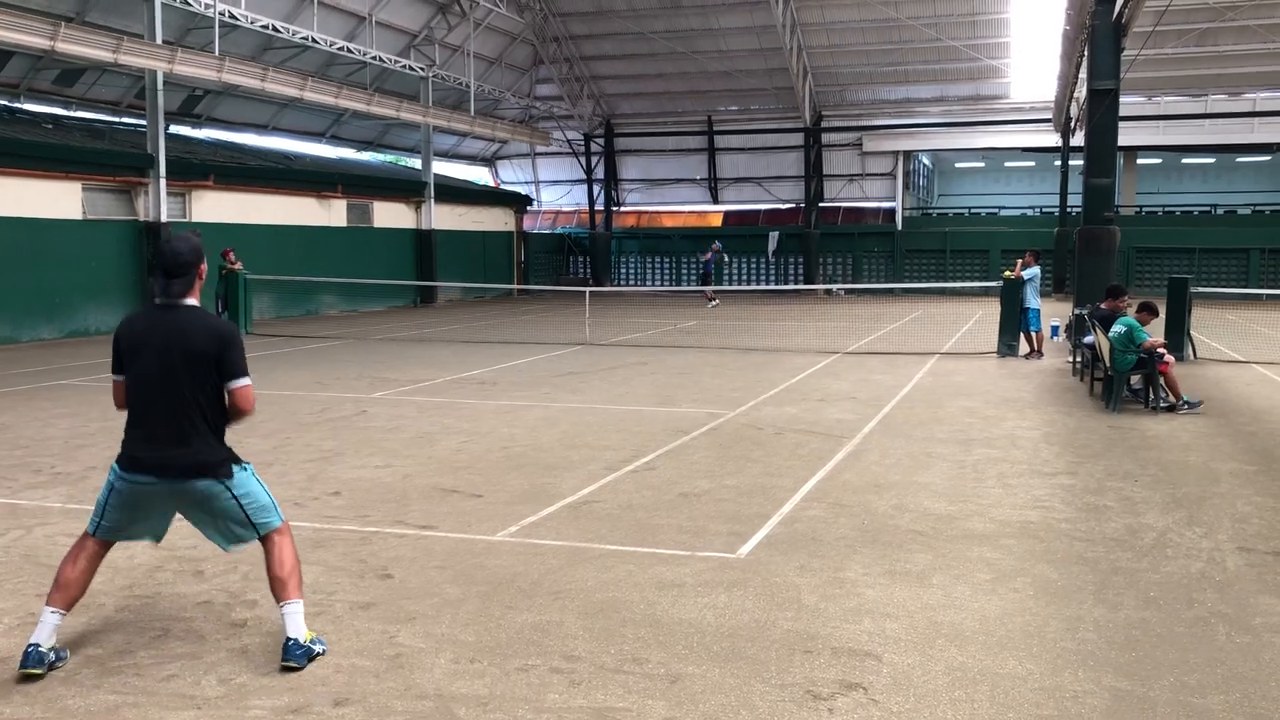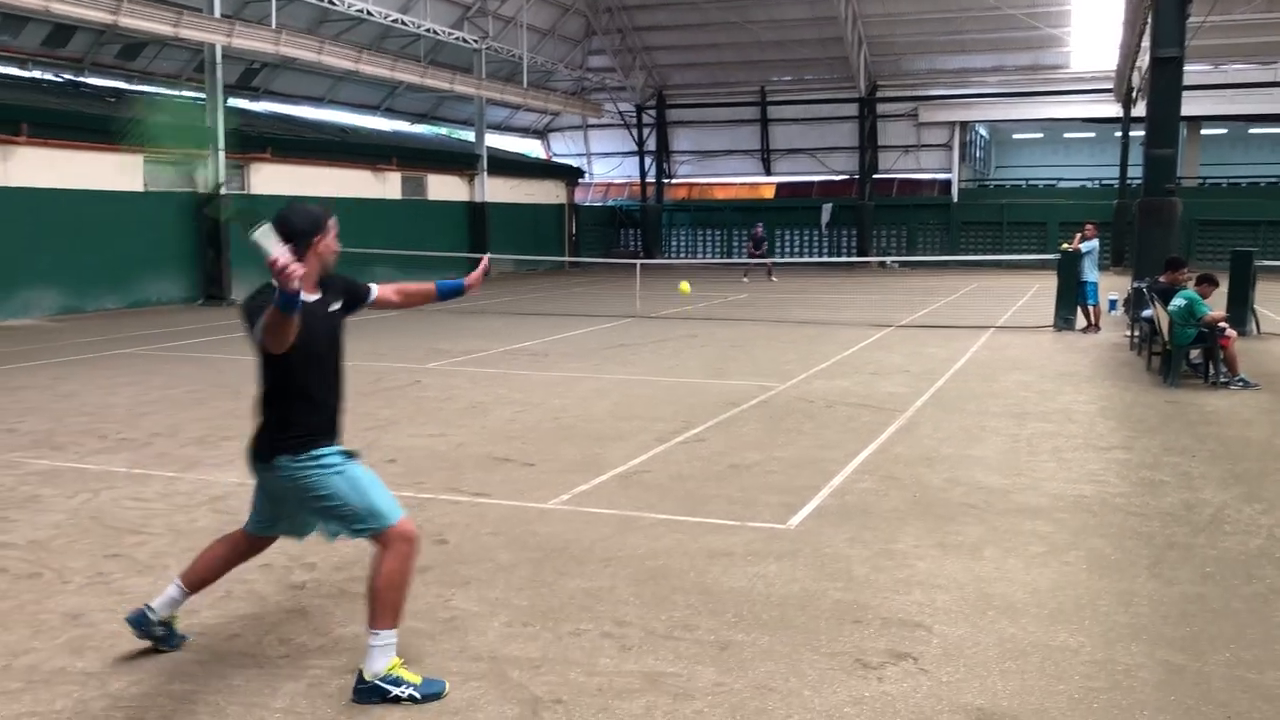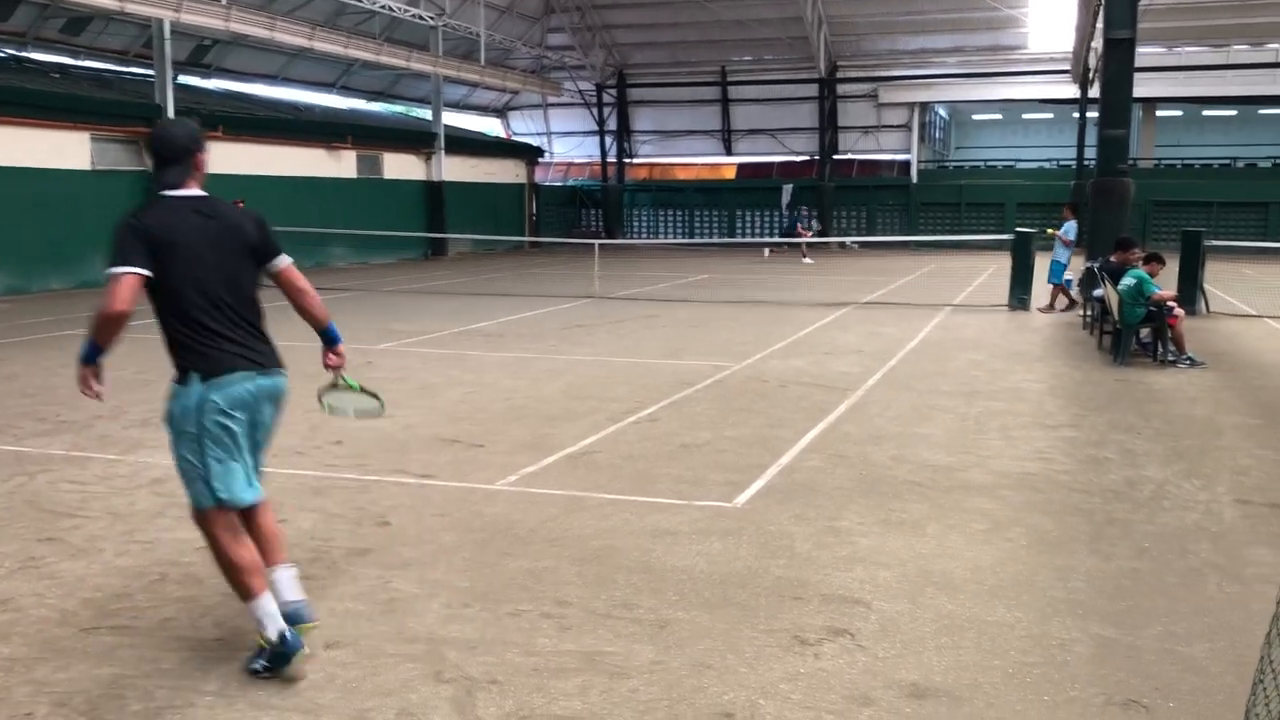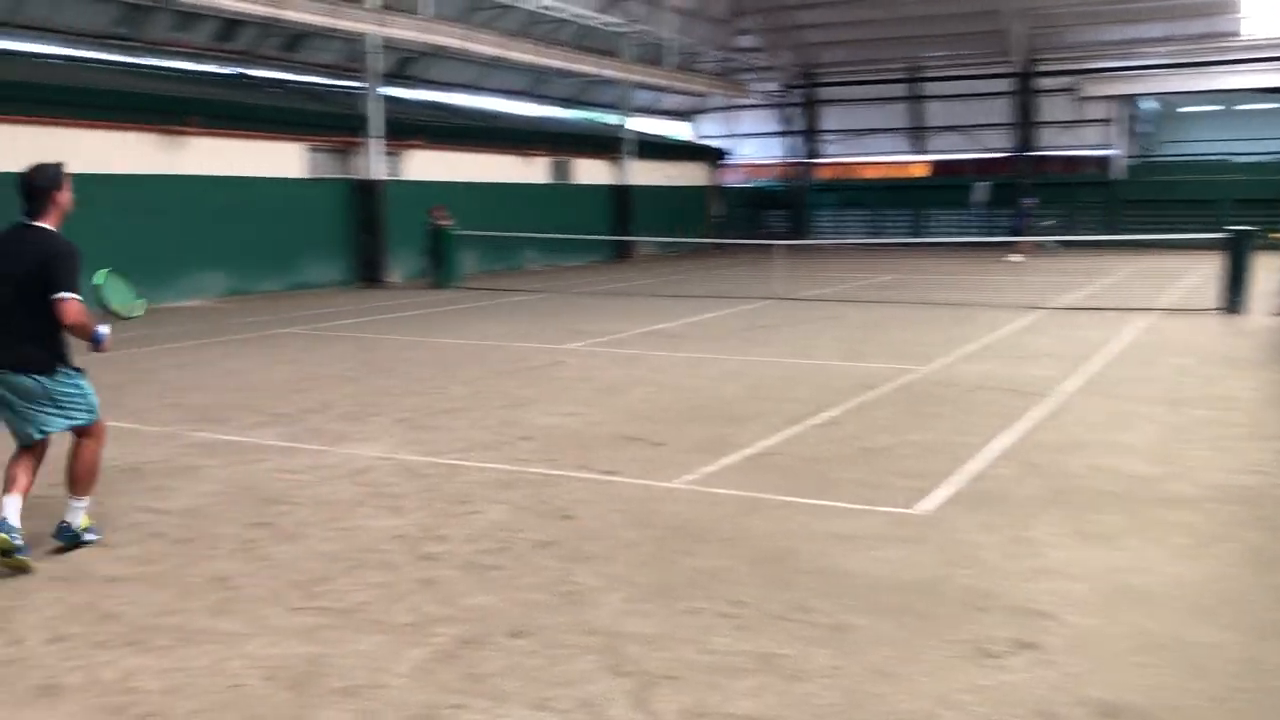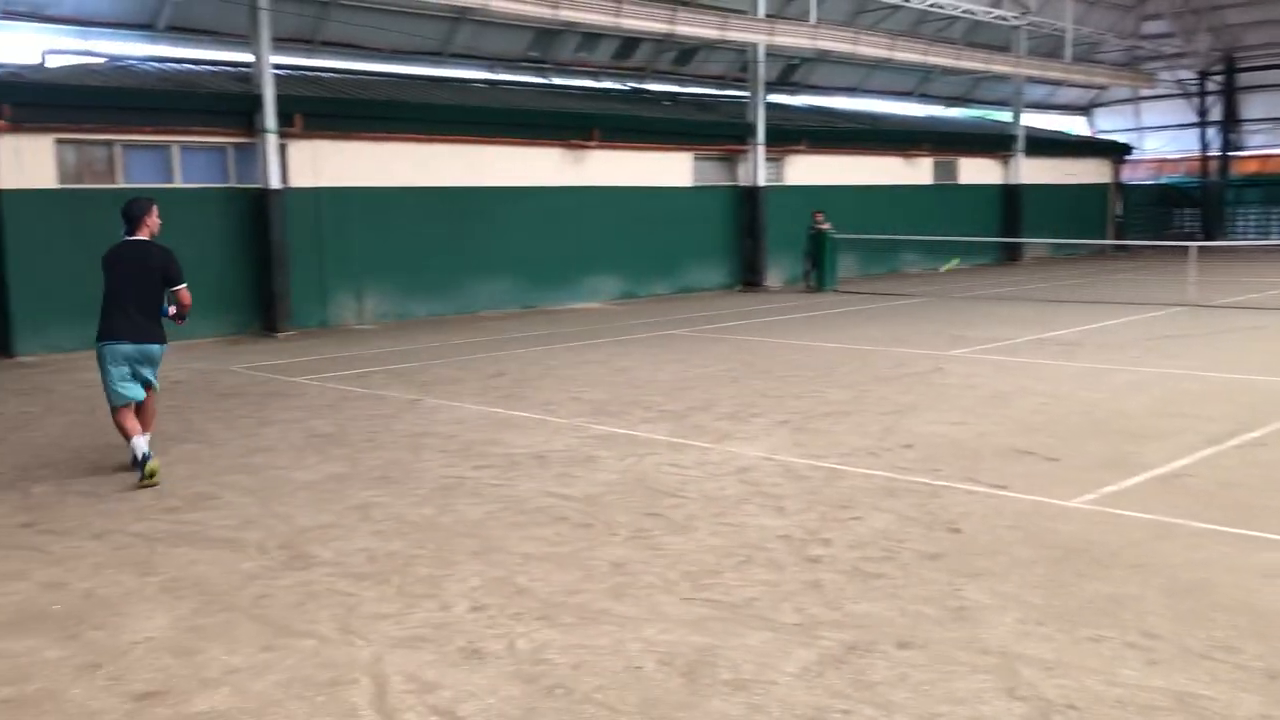
dt=1s
person 1, frame 1
left shoulder: (129, 328)
right shoulder: (220, 331)
left elbow: (121, 399)
right elbow: (244, 405)
left hip: (137, 467)
right hip: (206, 468)
left knee: (93, 541)
right knee: (276, 534)
left ankle: (40, 645)
right ankle: (297, 638)
person 1, frame 2
left shoulder: (333, 292)
right shoulder: (266, 304)
left elbow: (394, 294)
right elbow: (276, 340)
left wrist: (459, 286)
right wrist: (291, 299)
left hip: (303, 450)
right hip: (299, 455)
left knee: (256, 535)
right knee: (399, 535)
left ankle: (156, 614)
right ankle: (378, 671)
person 1, frame 3
left shoulder: (141, 225)
right shoulder: (244, 220)
left elbow: (118, 306)
right elbow: (296, 286)
left wrist: (90, 356)
right wrist: (331, 338)
left hip: (210, 385)
right hip: (265, 376)
left knee: (219, 513)
right knee: (247, 497)
left ankle: (276, 636)
right ankle: (290, 602)
person 1, frame 4
right shoulder: (60, 250)
right elbow: (70, 317)
right wrist: (96, 334)
right hip: (42, 367)
right knee: (91, 429)
right ankle: (73, 524)
person 1, frame 5
left shoulder: (110, 256)
right shoulder: (163, 255)
right elbow: (185, 300)
right wrist: (179, 314)
left hip: (113, 341)
right hip: (149, 340)
left knee: (121, 406)
right knee: (146, 391)
left ankle: (143, 455)
right ankle: (143, 452)
